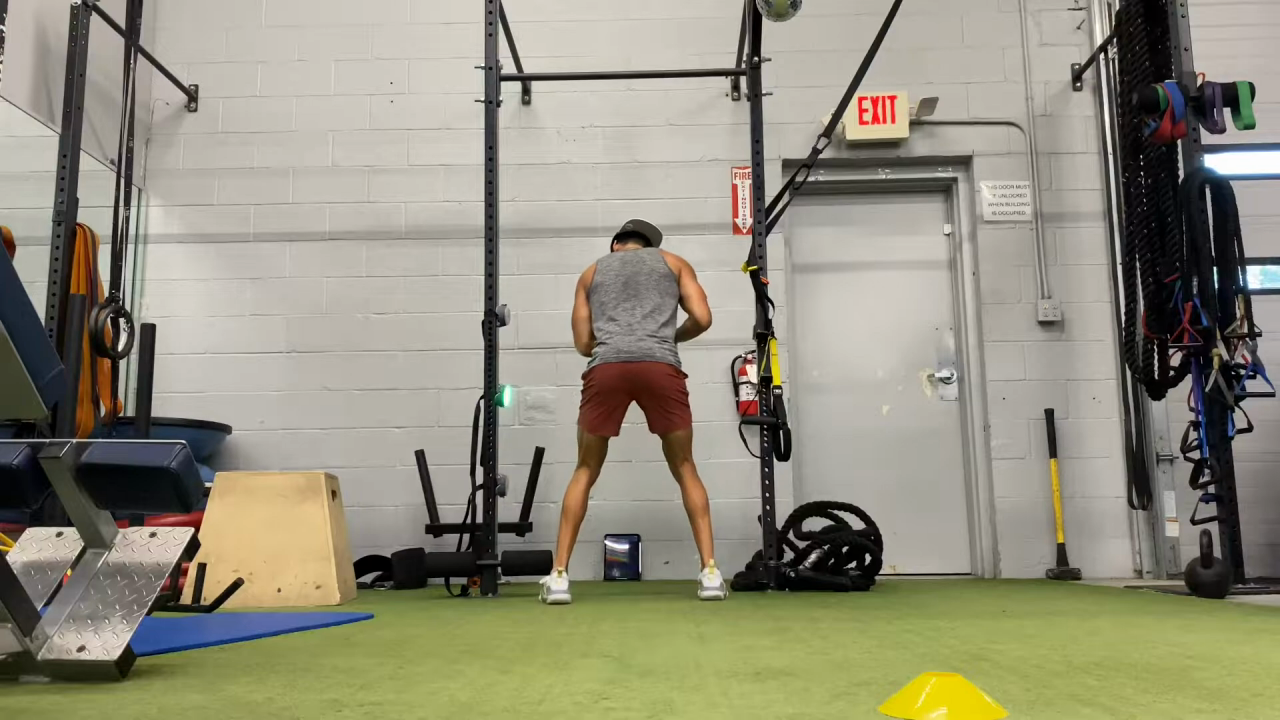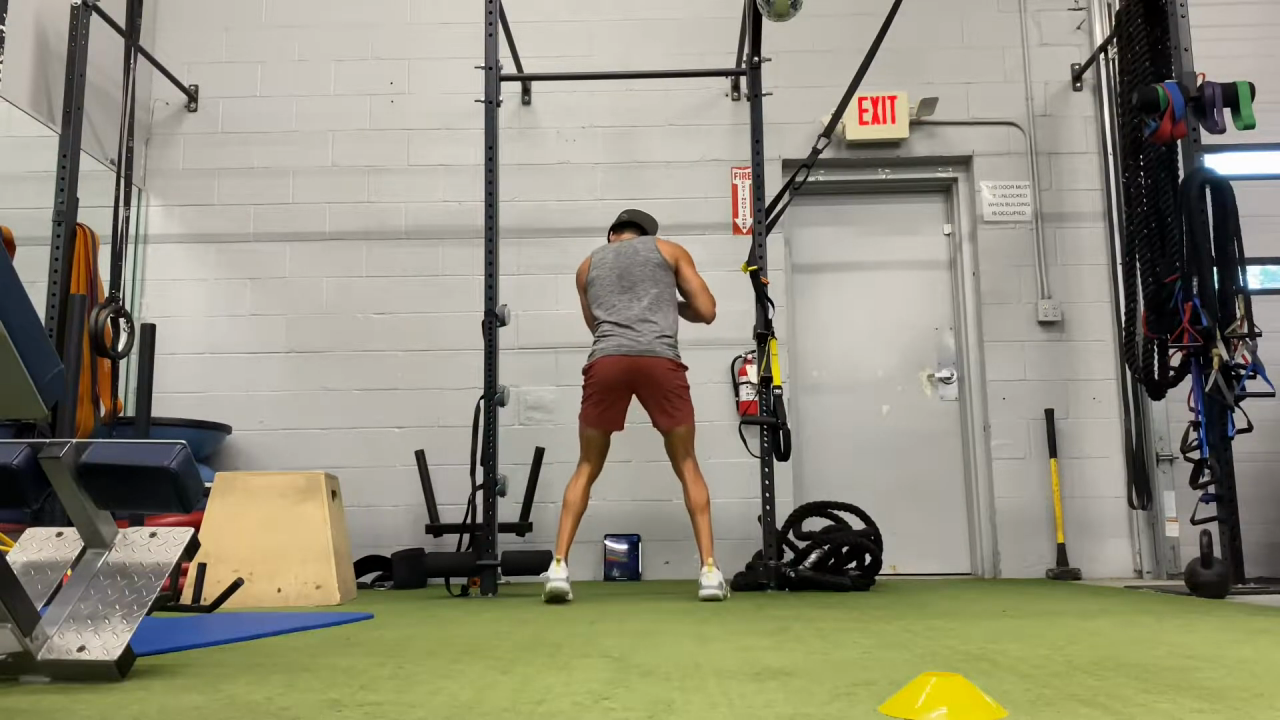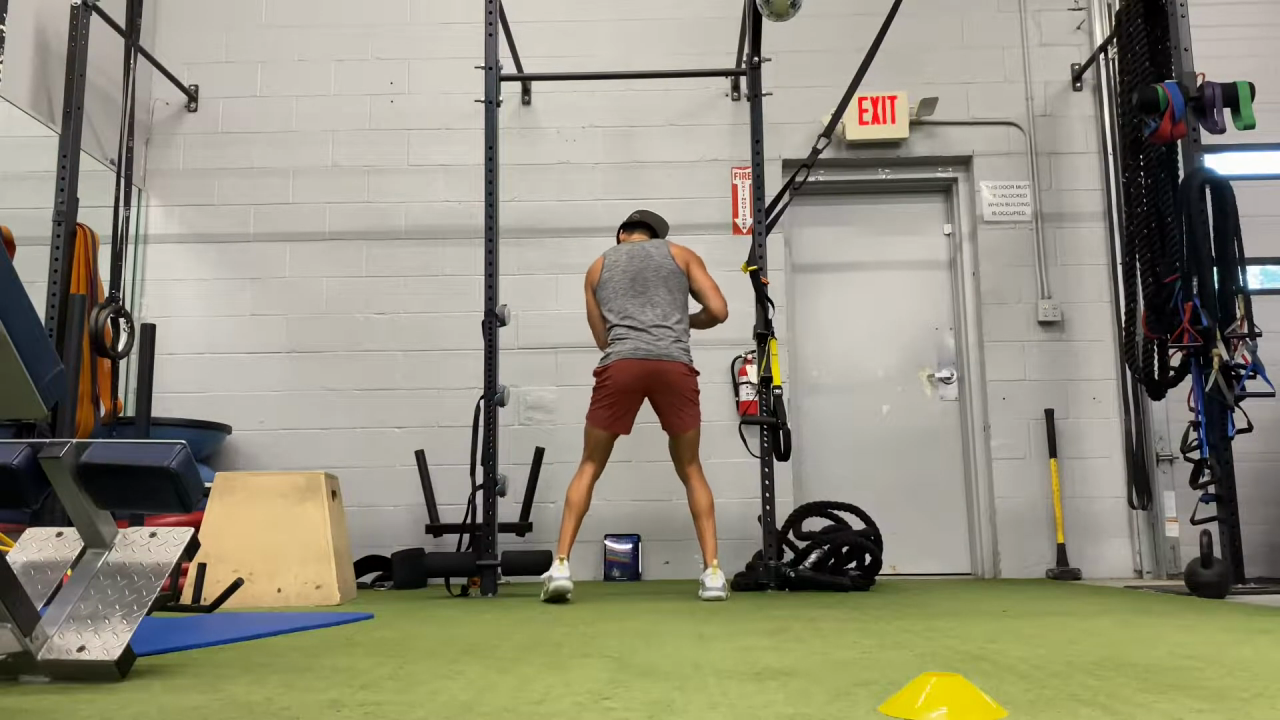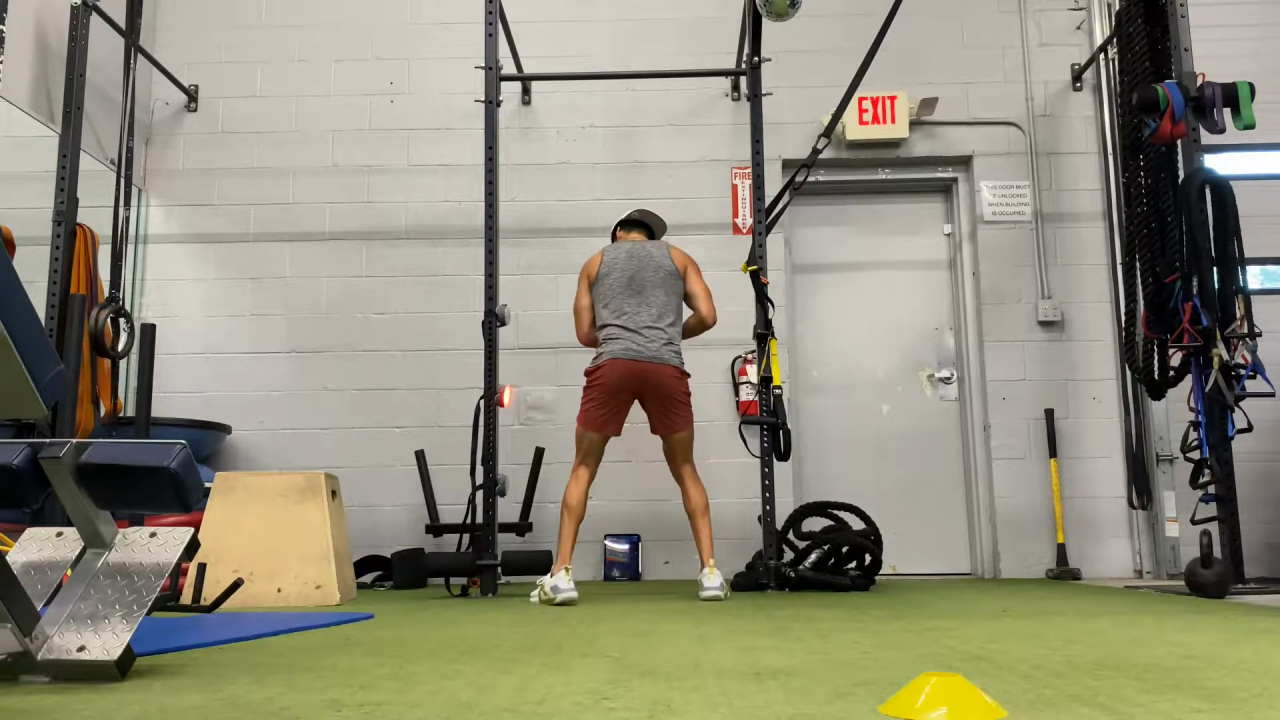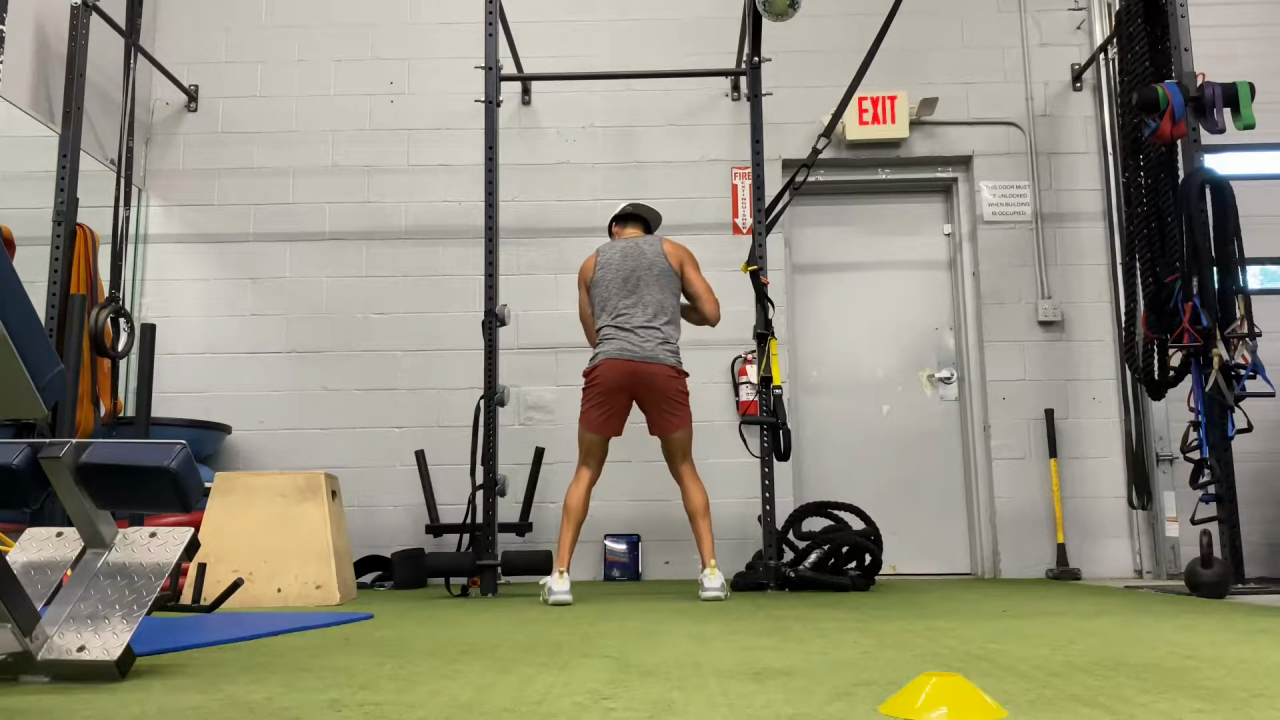
dt=1s
person 1, frame 1
left shoulder: (592, 273)
right shoulder: (673, 262)
left elbow: (583, 343)
right elbow: (702, 318)
left hip: (607, 369)
right hip: (660, 368)
left knee: (585, 473)
right knee: (685, 471)
left ankle: (559, 574)
right ankle: (710, 573)
person 1, frame 2
left shoulder: (588, 264)
right shoulder: (669, 250)
right elbow: (707, 312)
left hip: (606, 363)
right hip: (660, 361)
left knee: (587, 468)
right knee: (687, 467)
left ankle: (558, 569)
right ankle: (708, 571)
person 1, frame 3
left shoulder: (598, 268)
right shoulder: (680, 254)
right elbow: (719, 311)
left hip: (620, 366)
right hip: (673, 366)
left knee: (589, 467)
right knee: (691, 471)
left ankle: (561, 565)
right ankle: (713, 573)
person 1, frame 4
left shoulder: (596, 263)
right shoulder: (677, 257)
left elbow: (584, 334)
right elbow: (706, 317)
left hip: (611, 367)
right hip: (665, 369)
left knee: (583, 471)
right knee: (685, 471)
left ankle: (562, 574)
right ankle: (710, 572)
person 1, frame 5
left shoulder: (592, 263)
right shoulder: (674, 252)
right elbow: (711, 313)
left hip: (609, 367)
right hip: (662, 368)
left knee: (586, 472)
right knee: (684, 471)
left ankle: (560, 577)
right ankle: (711, 573)
